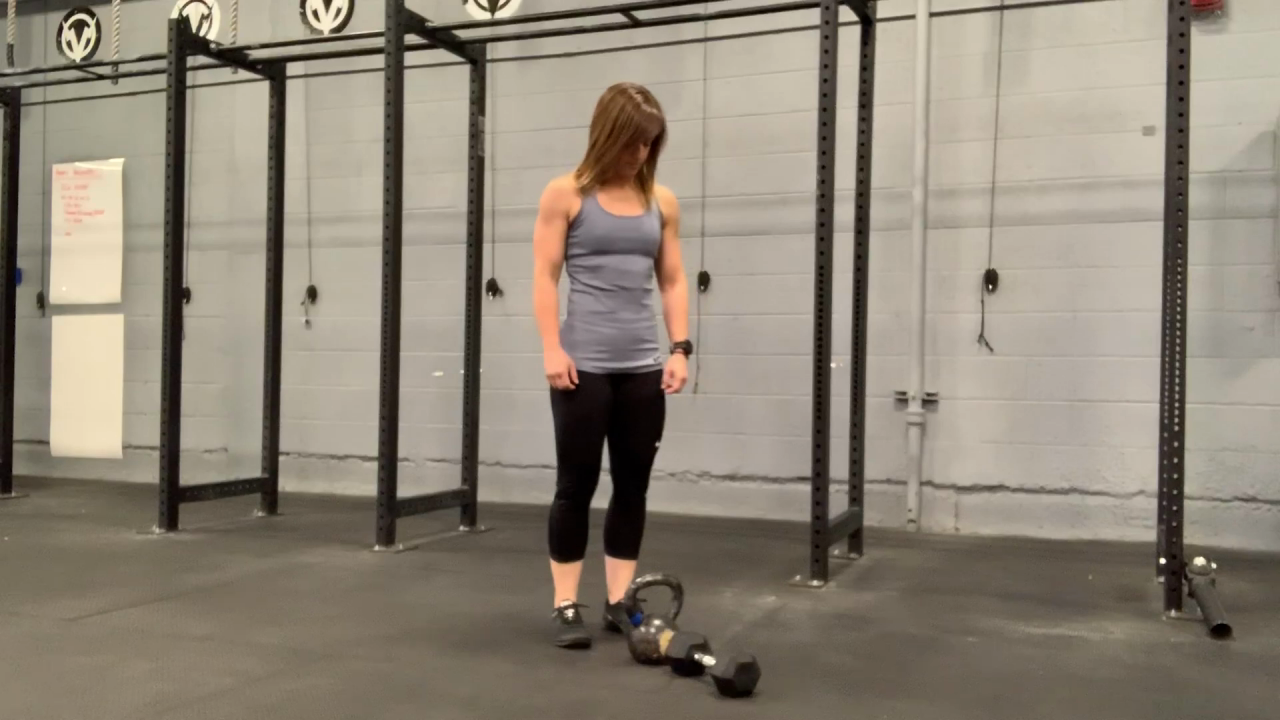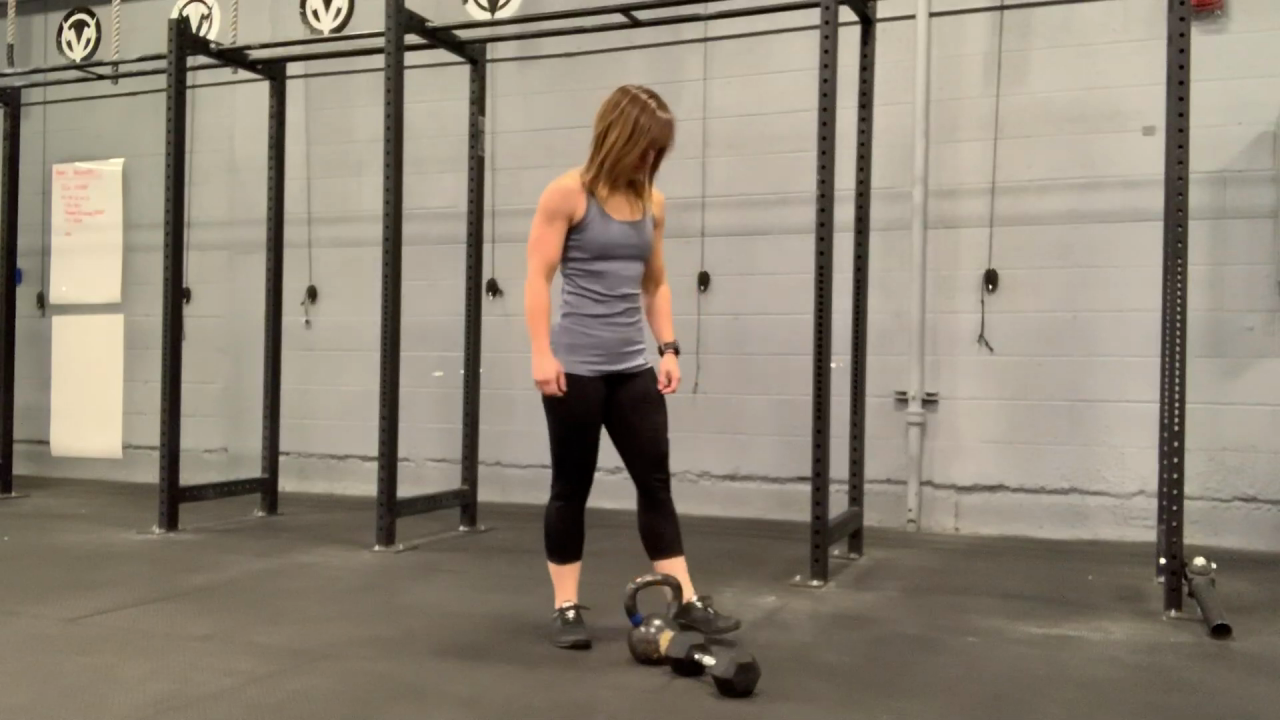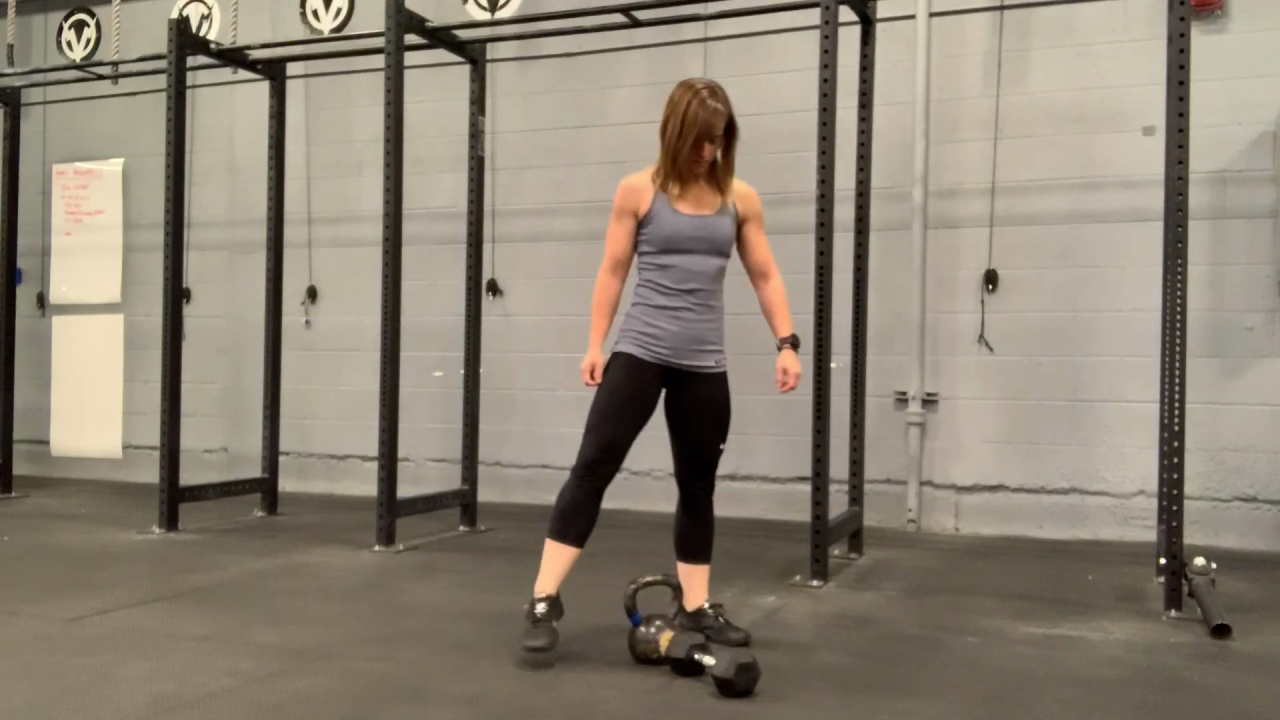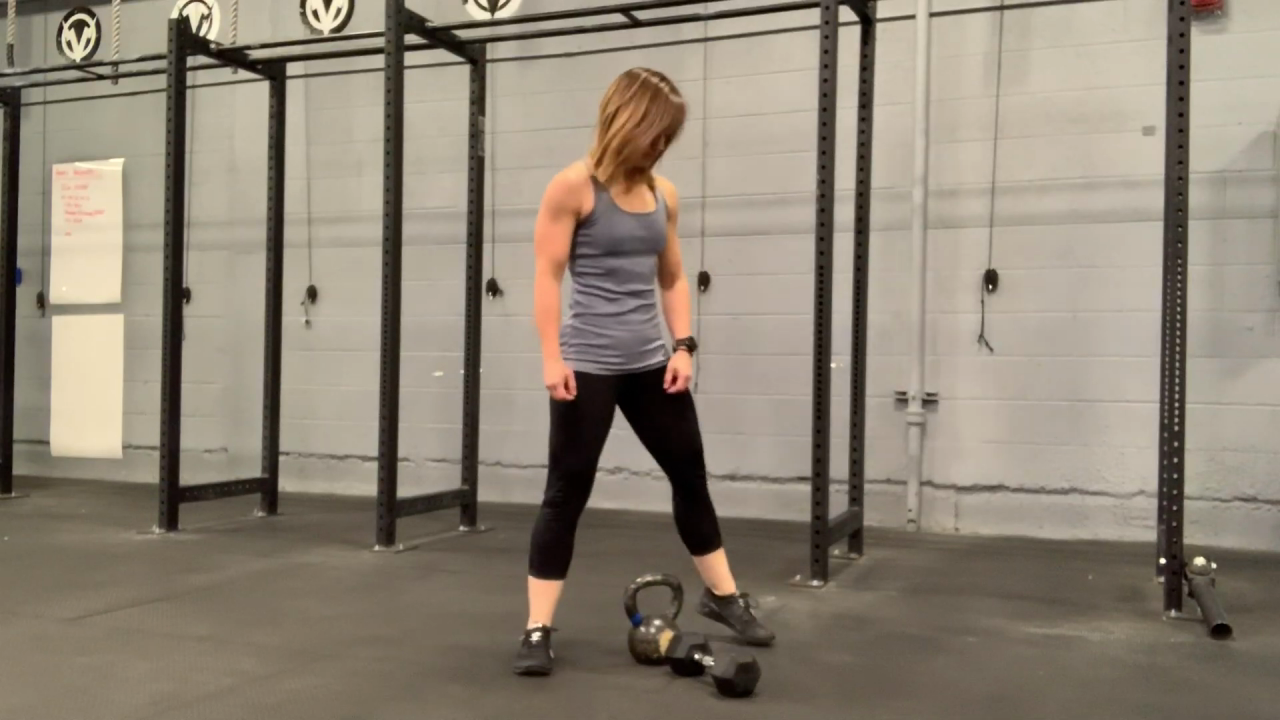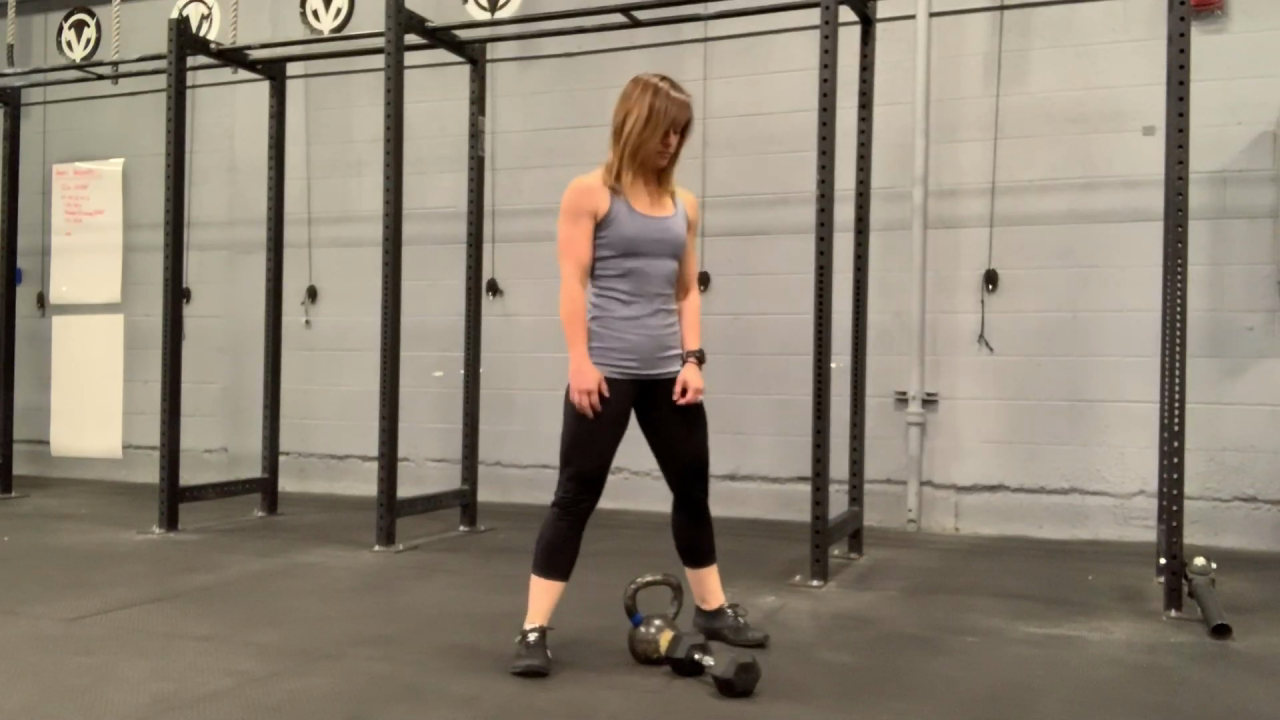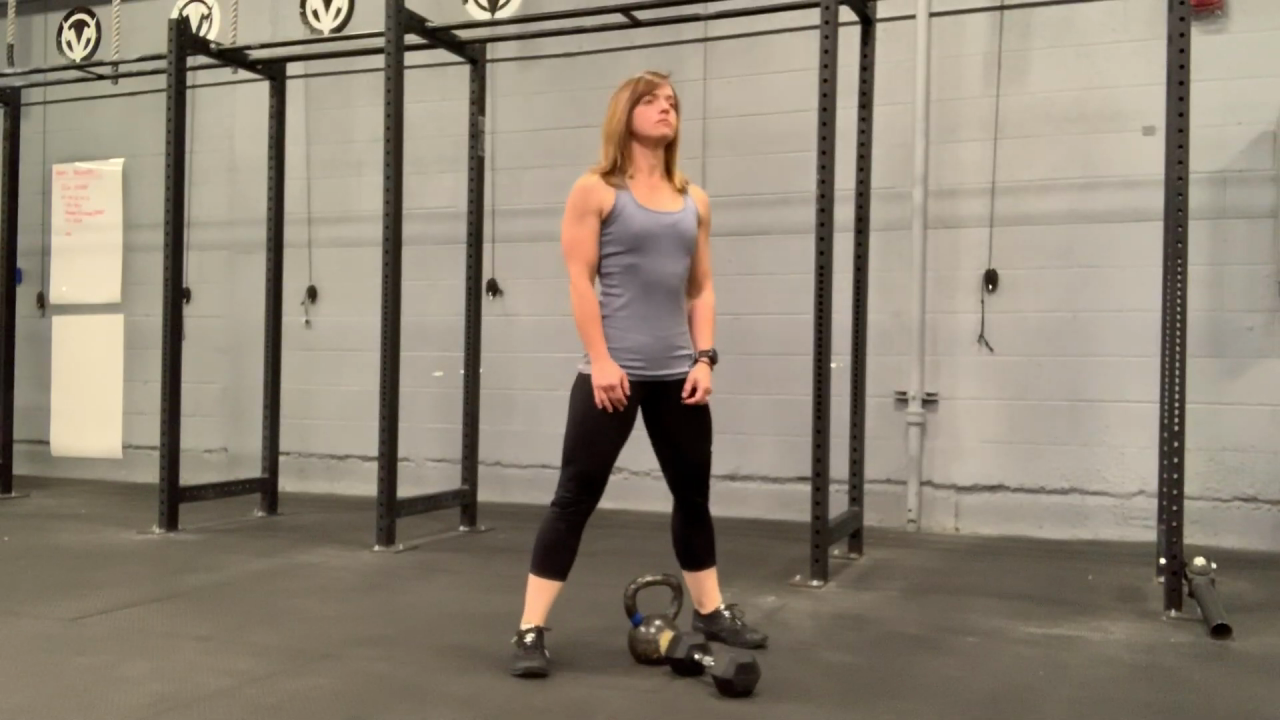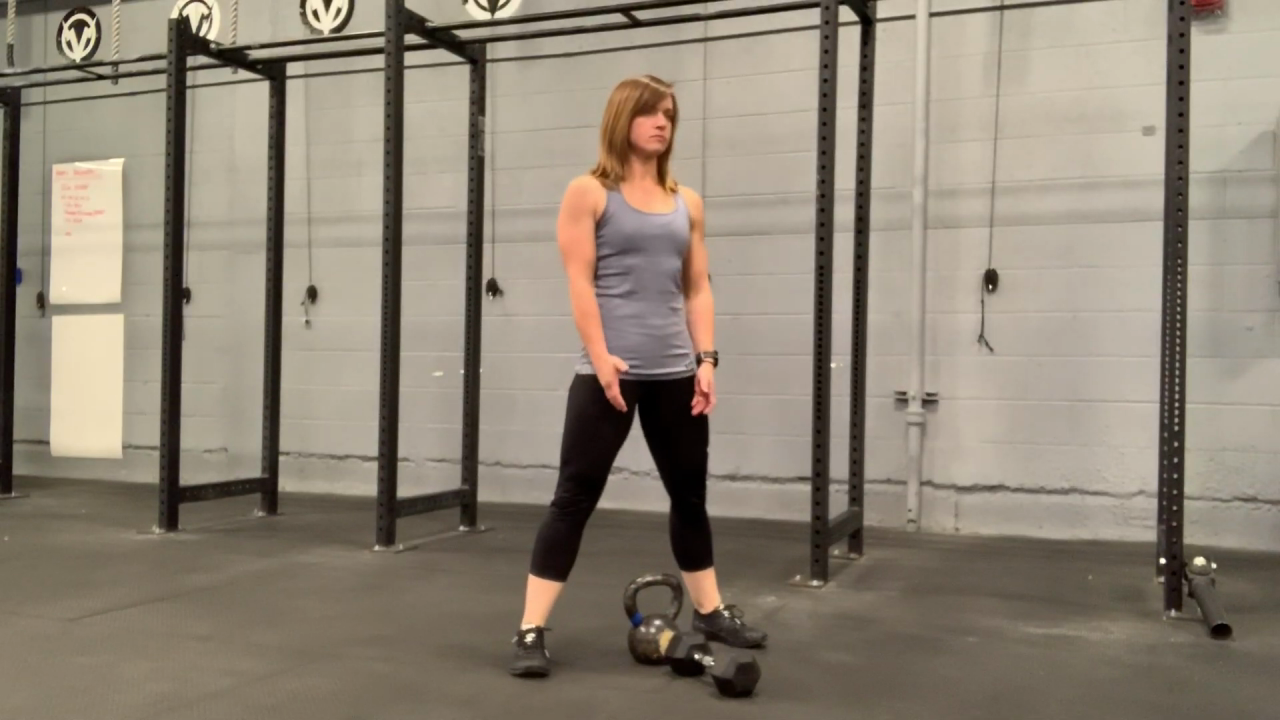
dt=0.7s
person 1, frame 1
left shoulder: (662, 201)
right shoulder: (566, 194)
left elbow: (673, 281)
right elbow: (545, 276)
left wrist: (679, 348)
right wrist: (551, 347)
left hip: (642, 364)
right hip: (584, 362)
left knee: (633, 486)
right knee: (576, 483)
left ankle: (620, 602)
right ankle: (566, 605)
person 1, frame 2
left shoulder: (651, 203)
right shoulder: (567, 195)
right elbow: (538, 277)
left wrist: (669, 349)
right wrist: (541, 353)
left hip: (633, 366)
right hip: (576, 365)
left knee: (655, 480)
right knee: (572, 486)
left ankle: (687, 600)
right ankle: (566, 606)
person 1, frame 3
left shoulder: (741, 198)
right shoulder: (638, 191)
left elbow: (765, 276)
right elbow: (612, 271)
left wrist: (786, 343)
right wrist: (594, 345)
left hip: (705, 363)
right hip: (640, 350)
left knee: (698, 485)
right knee: (594, 464)
left ankle: (696, 606)
right ankle: (544, 599)
person 1, frame 4
left shoulder: (661, 192)
right shoulder: (574, 187)
right elbow: (548, 275)
left wrist: (683, 345)
right wrist: (551, 356)
left hip: (650, 362)
right hip: (589, 365)
left knee: (691, 475)
right knee: (567, 491)
left ankle: (723, 595)
right ankle: (537, 629)
person 1, frame 5
left shoulder: (683, 203)
right shoulder: (590, 191)
left elbow: (687, 290)
right elbow: (572, 281)
left wrist: (692, 360)
right wrist: (579, 362)
left hip: (665, 372)
right hip: (607, 369)
left knee: (693, 488)
right knee: (576, 495)
left ankle: (713, 609)
right ankle: (534, 630)
person 1, frame 6
left shoulder: (694, 200)
right shoulder: (596, 190)
left elbow: (701, 287)
right elbow: (581, 281)
left wrist: (704, 357)
right wrist: (599, 361)
left hip: (677, 372)
right hip: (615, 370)
left knee: (693, 493)
right knee: (576, 496)
left ankle: (711, 611)
right ankle: (530, 630)
person 1, frame 7
left shoulder: (687, 202)
right shoulder: (588, 192)
left elbow: (698, 288)
right elbow: (580, 282)
left wrist: (706, 360)
right wrist: (600, 359)
left hip: (675, 373)
right hip: (610, 369)
left knee: (689, 494)
right knee: (575, 496)
left ankle: (710, 610)
right ankle: (531, 630)
